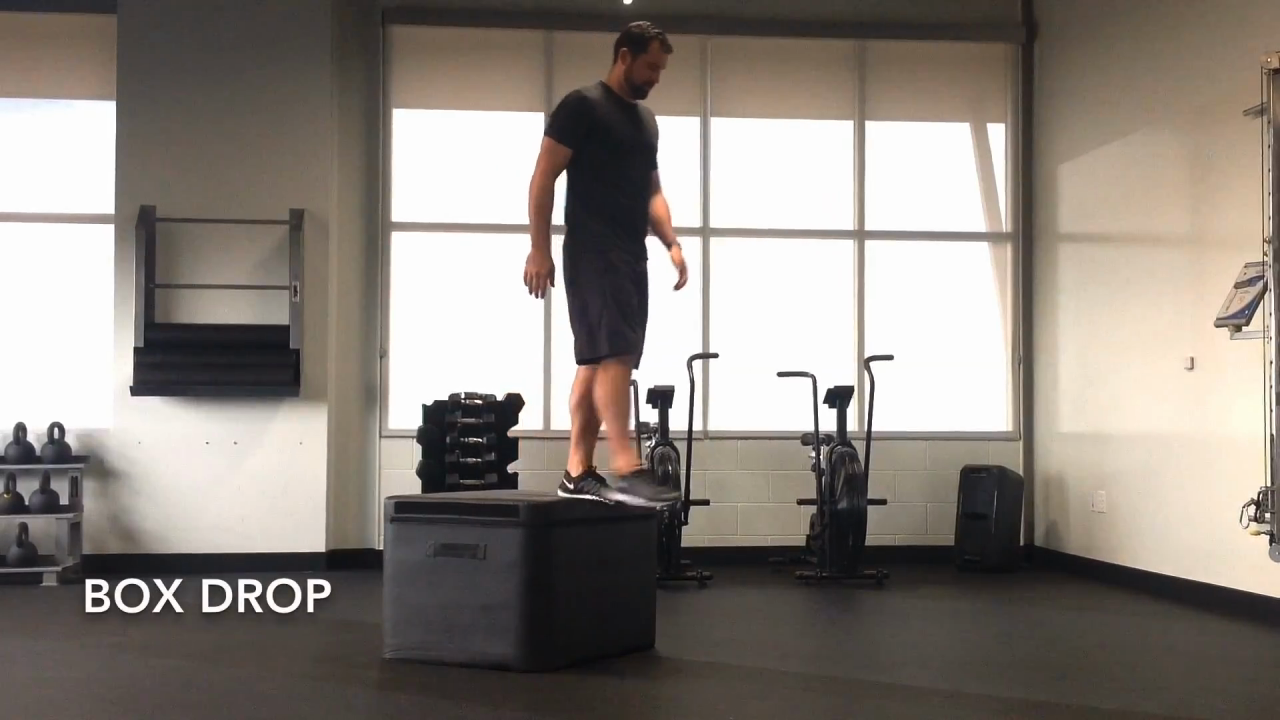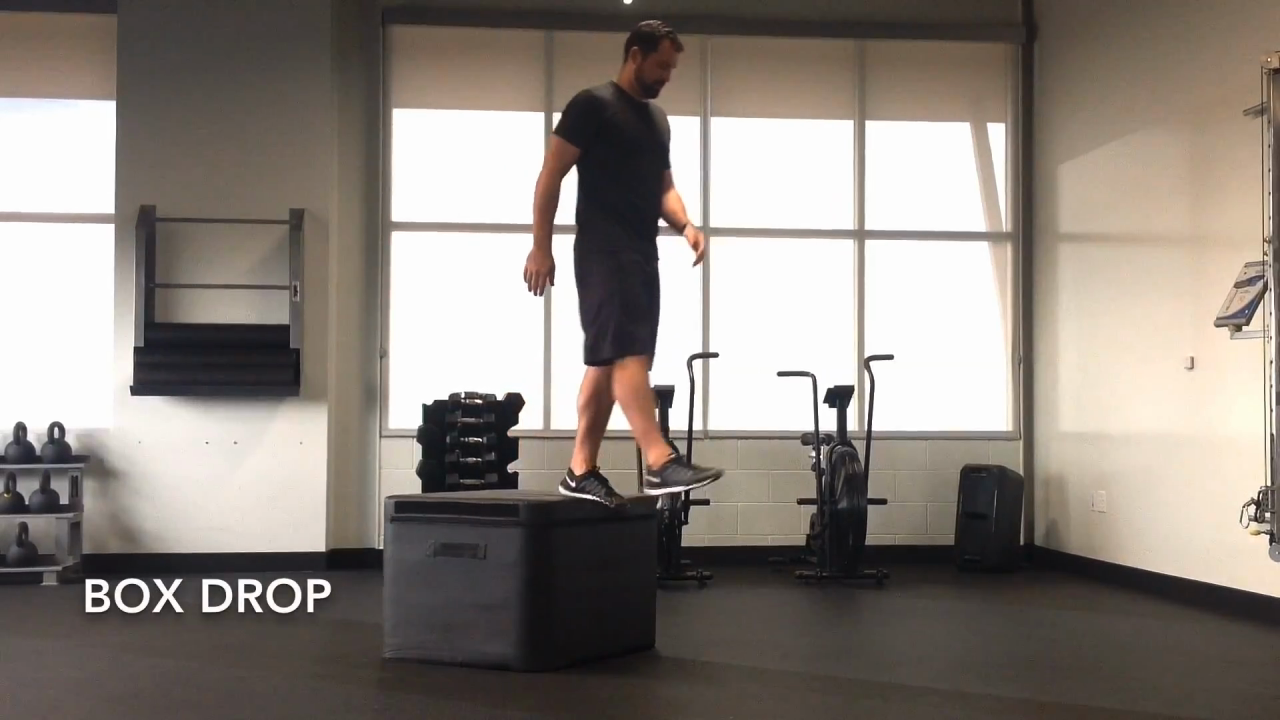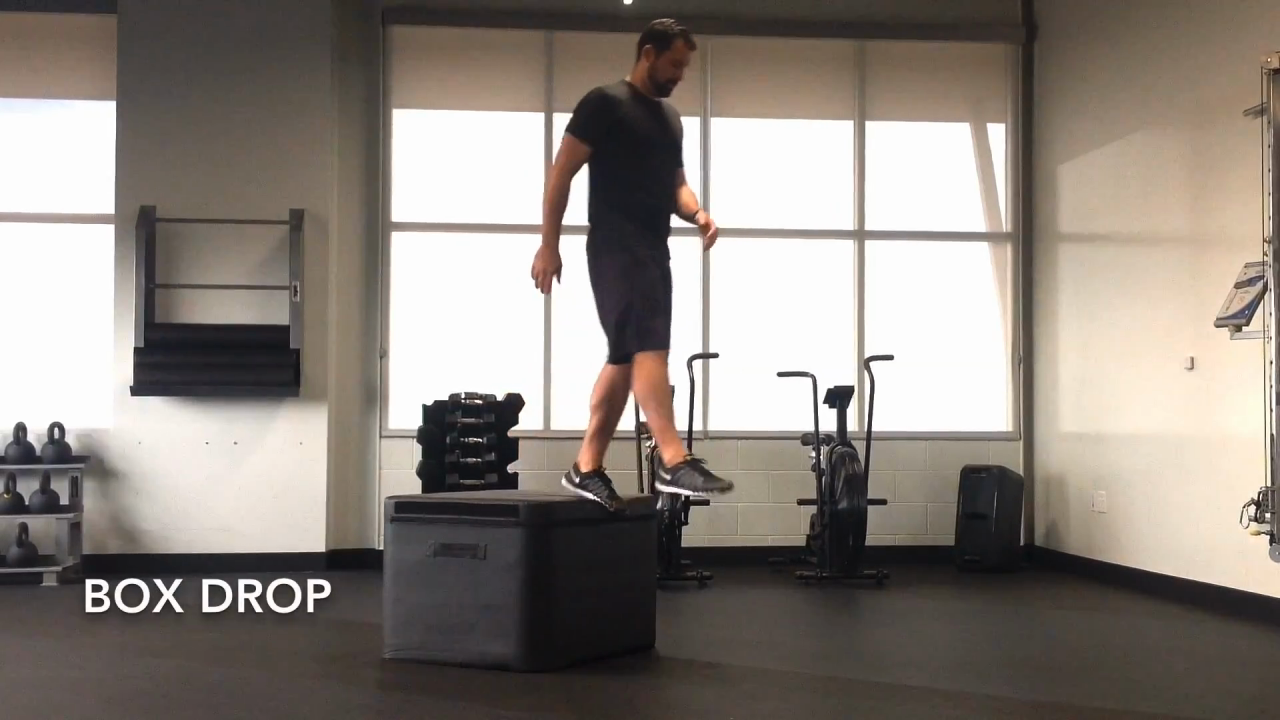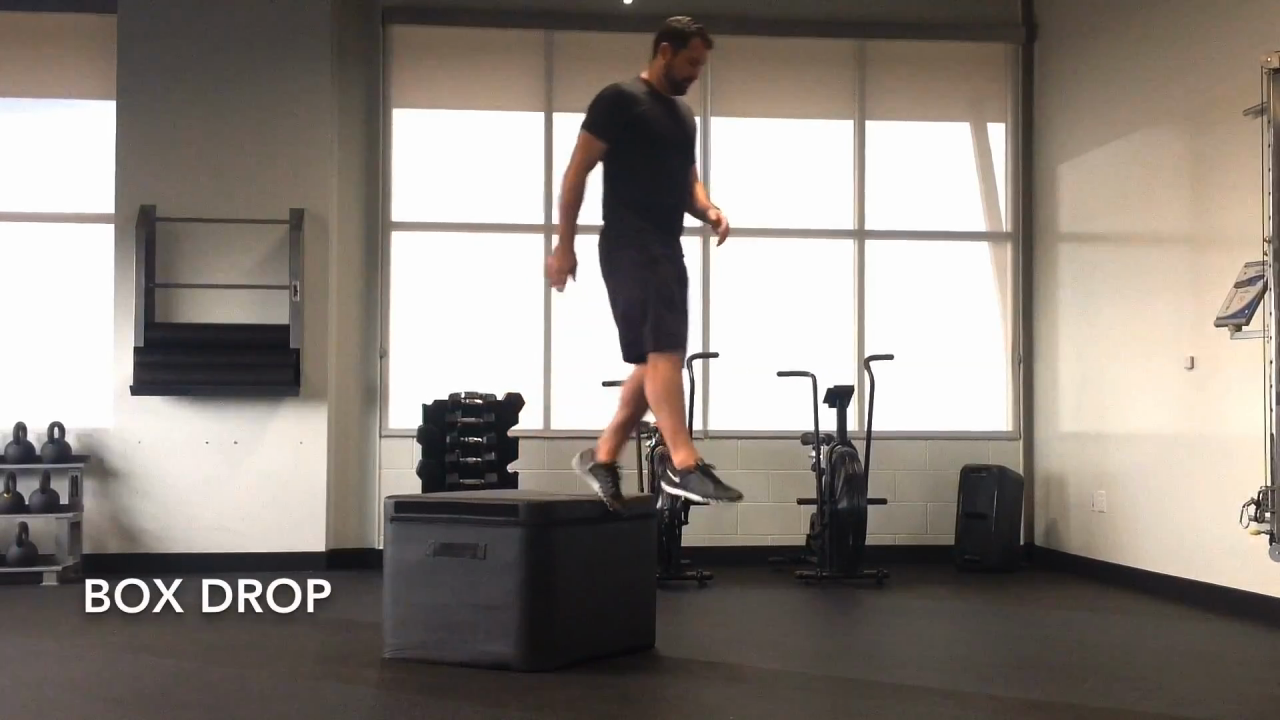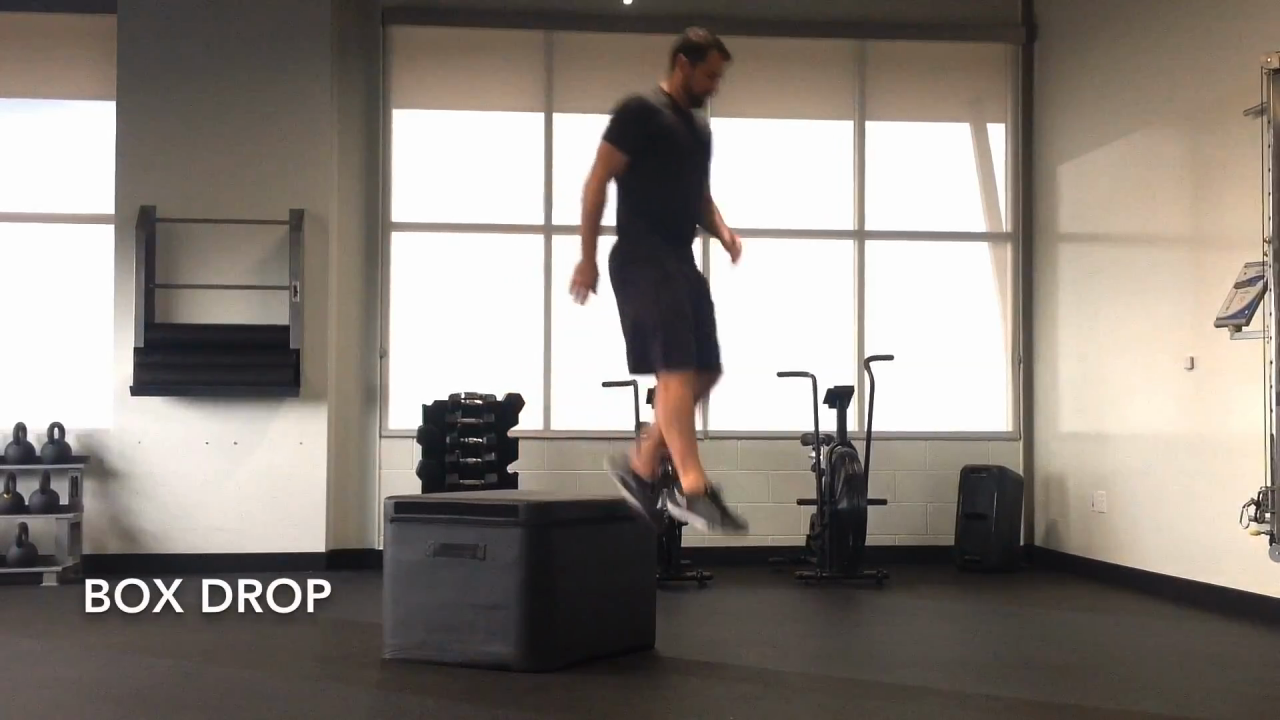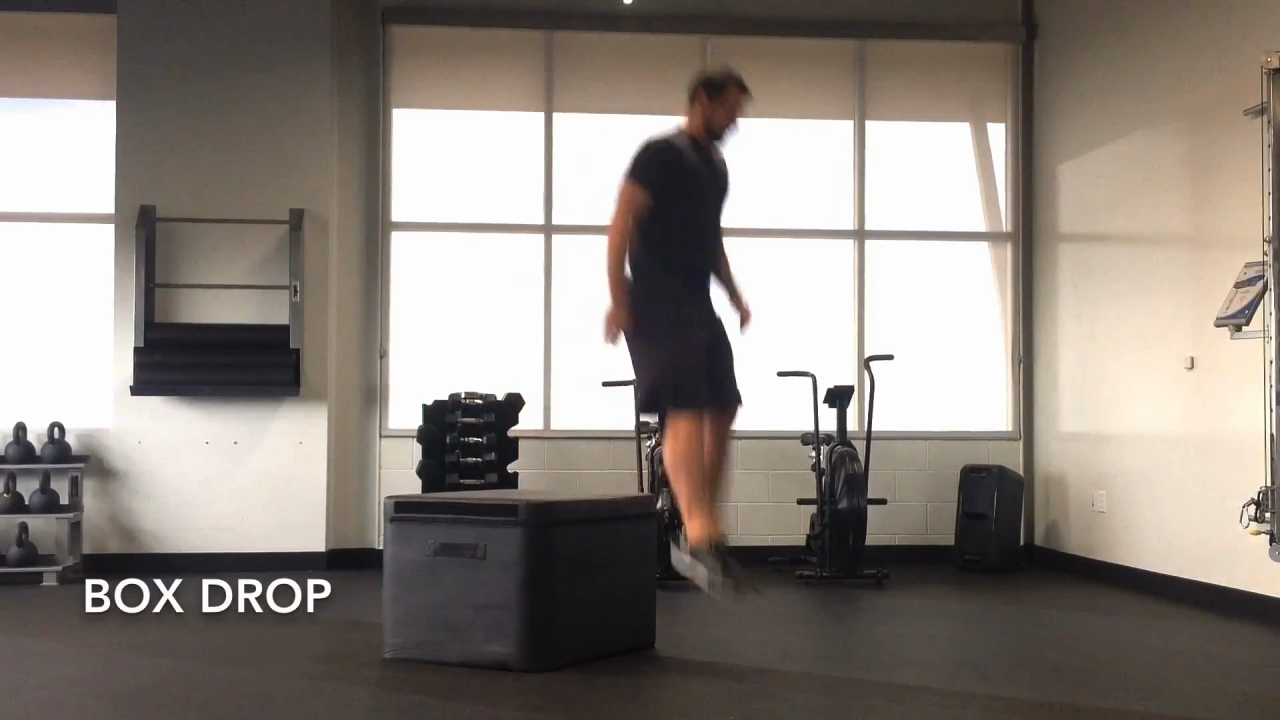
dt=0.1s
person 1, frame 1
left shoulder: (646, 120)
right shoulder: (582, 106)
left elbow: (652, 190)
right elbow: (544, 178)
left wrist: (670, 241)
right wrist: (539, 249)
left hip: (630, 255)
right hip: (593, 253)
left knee: (597, 362)
right knee: (614, 357)
left ankle: (578, 470)
right ankle: (625, 470)
person 1, frame 2
left shoulder: (657, 119)
right shoulder: (592, 105)
left elbow: (664, 188)
right elbow: (550, 176)
left wrist: (687, 227)
right wrist: (540, 248)
left hip: (642, 253)
right hip: (605, 251)
left knee: (606, 363)
right knee: (629, 356)
left ankle: (581, 470)
right ankle: (660, 463)
person 1, frame 3
left shoulder: (670, 118)
right shoulder: (604, 103)
left elbow: (676, 183)
right elbow: (561, 174)
left wrist: (697, 214)
right wrist: (548, 246)
left hip: (653, 250)
right hip: (616, 248)
left knee: (624, 360)
right knee: (649, 350)
left ankle: (587, 467)
right ankle: (676, 463)
person 1, frame 4
left shoulder: (683, 115)
right shoulder: (620, 100)
left elbow: (688, 181)
right elbow: (577, 171)
left wrist: (710, 211)
right wrist: (564, 244)
left hip: (668, 247)
right hip: (631, 245)
left knee: (653, 359)
right knee: (663, 351)
left ankle: (601, 456)
right ankle: (685, 466)
person 1, frame 5
left shoulder: (699, 128)
right shoulder: (640, 112)
right elbow: (597, 183)
left wrist: (723, 231)
right wrist: (588, 257)
left hip: (682, 263)
right hip: (644, 261)
left knee: (705, 371)
right knee: (676, 371)
left ankle: (639, 466)
right ankle: (694, 490)
person 1, frame 6
left shoulder: (716, 163)
right shoulder: (663, 154)
right elbow: (622, 224)
left wrist: (734, 292)
right wrist: (619, 301)
left hip: (695, 301)
right hip: (658, 300)
left knee: (722, 411)
right knee: (685, 414)
left ankle: (702, 533)
right ankle: (700, 541)
